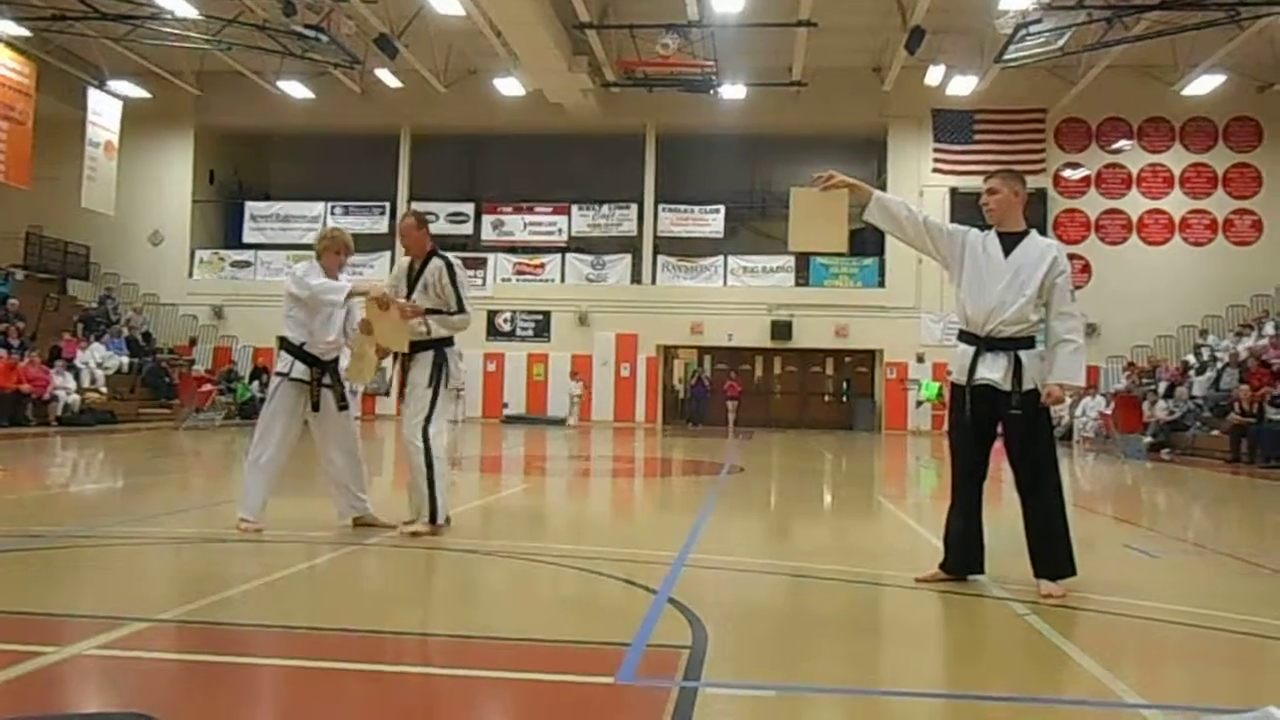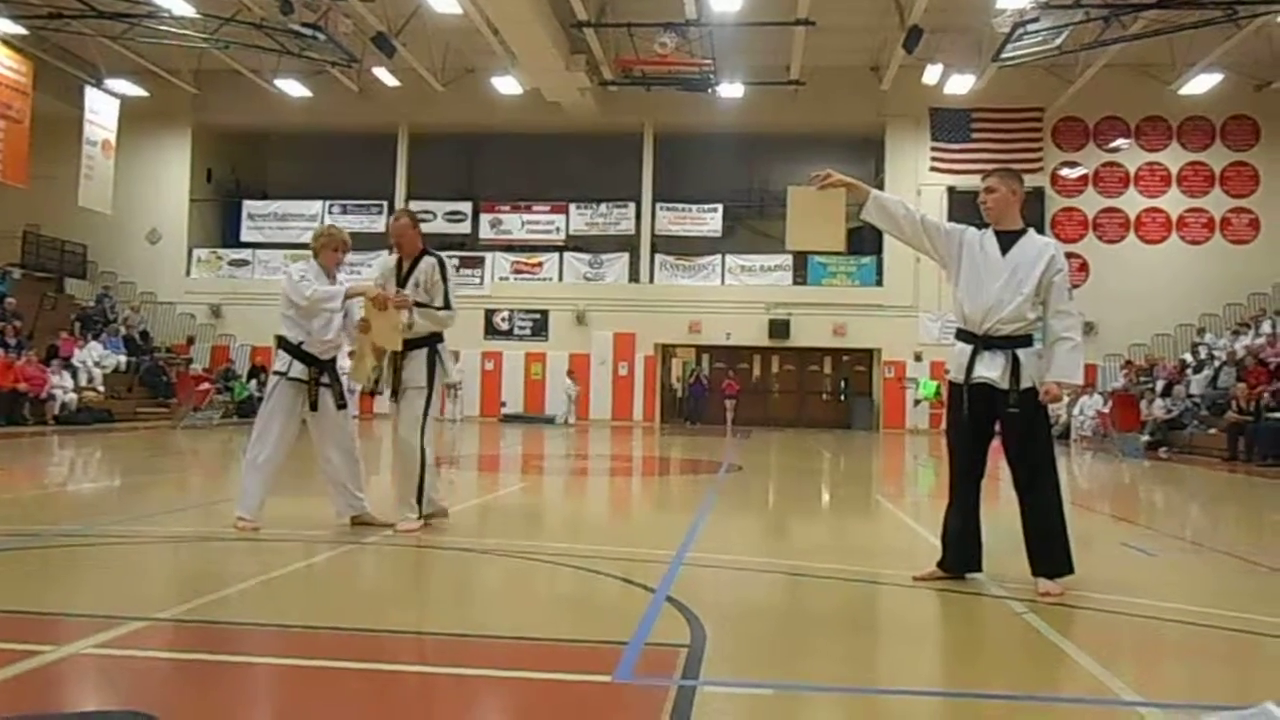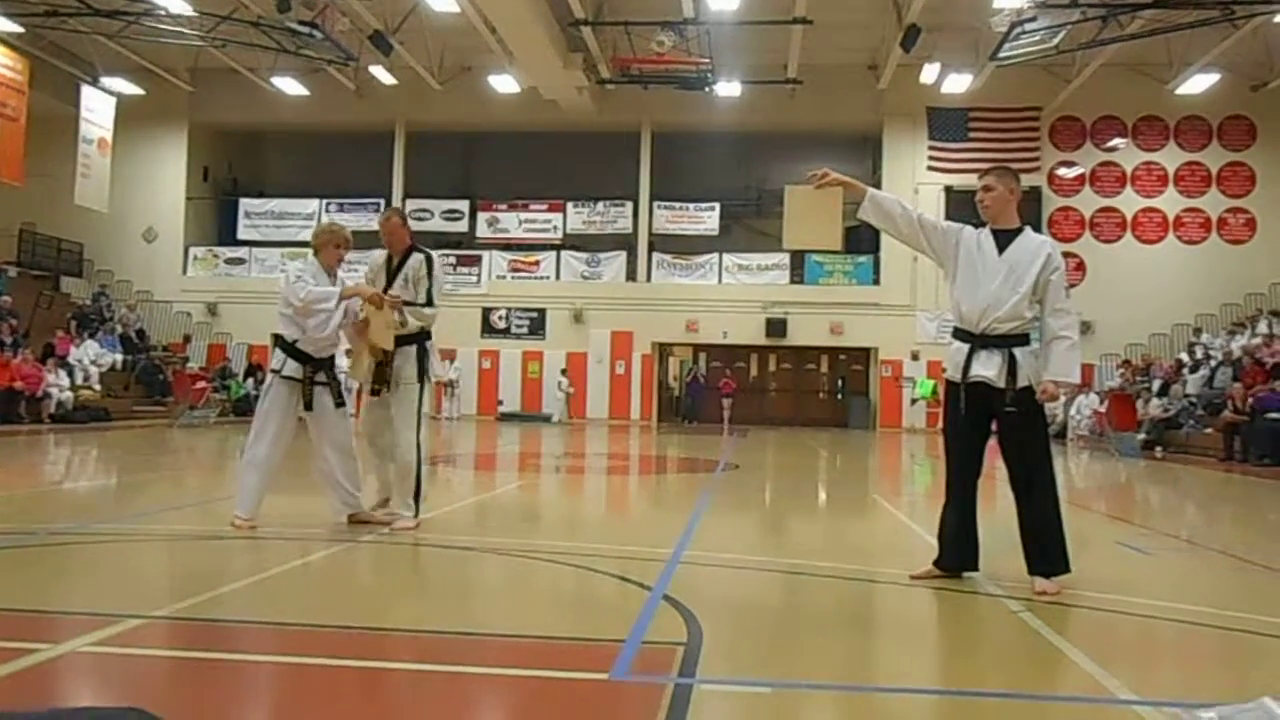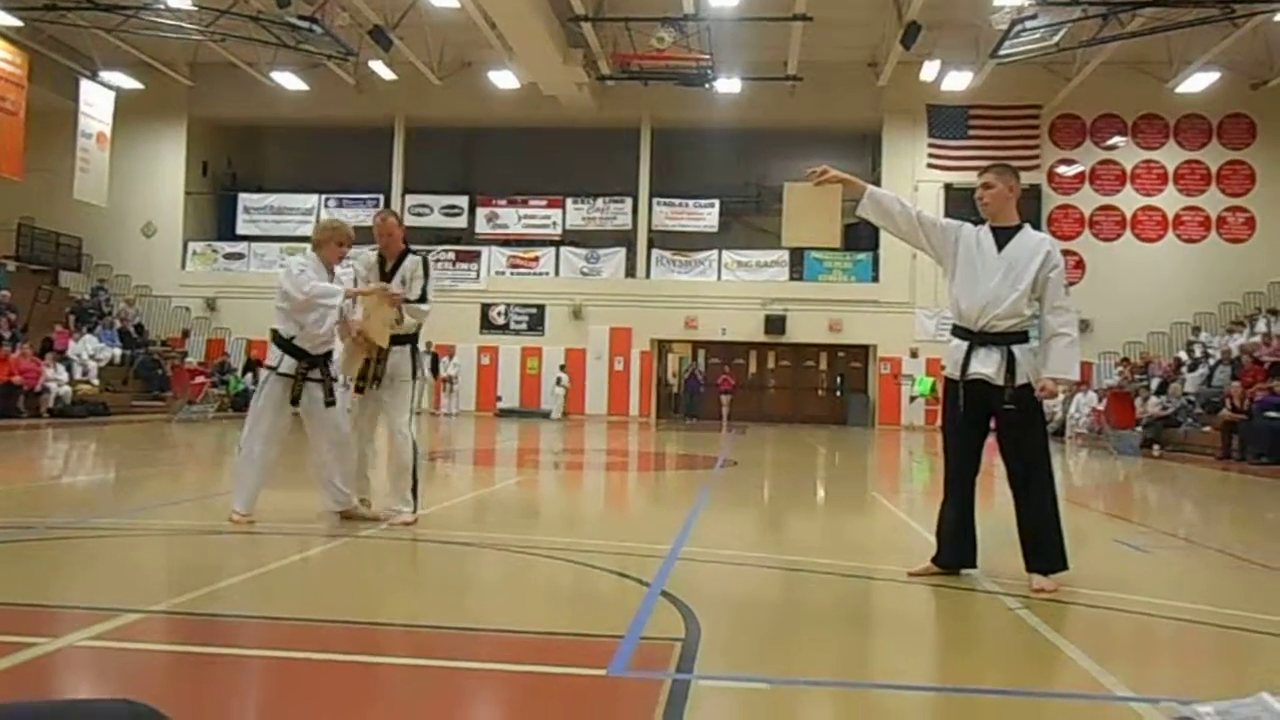
dt=0.2s
person 1, frame 1
left shoulder: (1048, 253)
right shoulder: (965, 243)
left elbow: (1065, 321)
right elbow: (910, 221)
left wrist: (1060, 379)
right wrist: (854, 186)
left hip: (1022, 371)
right hip: (972, 368)
left knee: (1036, 476)
right knee: (966, 473)
left ankle: (1050, 570)
right ankle: (959, 561)
person 1, frame 2
left shoulder: (1046, 251)
right shoulder: (962, 242)
left elbow: (1062, 319)
right elbow: (908, 219)
left wrist: (1058, 377)
right wrist: (850, 185)
left hip: (1020, 370)
right hip: (970, 367)
left knee: (1034, 474)
right knee: (963, 471)
left ankle: (1047, 569)
right ankle: (957, 560)
person 1, frame 3
left shoulder: (1043, 250)
right shoulder: (959, 241)
left elbow: (1059, 318)
right elbow: (904, 218)
left wrist: (1055, 376)
right wrist: (847, 184)
left hip: (1016, 369)
right hip: (966, 366)
left knee: (1030, 473)
right knee: (960, 470)
left ankle: (1044, 568)
right ankle: (953, 558)
person 1, frame 4
left shoulder: (1042, 248)
right shoulder: (959, 238)
left elbow: (1058, 315)
right elbow: (903, 216)
left wrist: (1054, 374)
right wrist: (846, 181)
left hip: (1015, 366)
right hip: (965, 363)
left knee: (1028, 471)
right knee: (958, 468)
left ankle: (1042, 565)
right ankle: (951, 555)
person 2, frame 1
left shoulder: (445, 267)
right shoulder: (402, 269)
left elbow: (462, 318)
right elbow: (387, 308)
left wrist: (423, 313)
right wrist: (386, 308)
left hip: (434, 361)
right hip: (412, 360)
left knee: (420, 435)
right knee: (416, 436)
left ankle: (433, 514)
right ankle: (428, 510)
person 2, frame 2
left shoulder: (436, 265)
right shoulder: (387, 267)
left elbow: (446, 315)
right elbow: (377, 305)
left wrist: (411, 307)
right wrist: (377, 311)
left hip: (424, 358)
right hip: (397, 359)
left knee: (413, 437)
right knee: (405, 438)
left ankle: (415, 510)
right ankle: (429, 503)
person 2, frame 3
left shoulder: (423, 261)
right shoulder: (378, 263)
left elbow: (428, 311)
left wrist: (400, 307)
left hip: (411, 355)
right hip: (383, 354)
left knee: (406, 435)
right knee: (374, 428)
left ankle: (408, 510)
right ankle: (389, 490)
person 2, frame 4
left shoulder: (417, 263)
right shoulder: (365, 262)
left elbow: (422, 308)
left wrist: (399, 306)
left hip: (401, 354)
right hip: (367, 353)
left knee: (400, 429)
right knee: (359, 427)
left ankle: (405, 506)
right ankle: (358, 496)
person 3, frame 1
left shoulder: (342, 289)
right shoulder: (301, 273)
left elbow: (348, 334)
right elbow: (318, 290)
left wrist: (367, 330)
right wrist: (364, 288)
left hip: (326, 374)
right hip: (296, 369)
left knee: (343, 444)
right knee: (272, 442)
left ankle: (359, 511)
right ankle: (249, 513)
person 3, frame 2
left shoulder: (341, 288)
right shoulder: (298, 273)
left elbow: (351, 327)
right elbow: (312, 296)
left wrist: (367, 328)
right wrist: (359, 290)
left hip: (324, 373)
right hip: (293, 368)
left knee: (341, 443)
right knee: (270, 442)
left ankle: (357, 510)
right ankle: (247, 512)
person 3, frame 3
left shoulder: (340, 285)
right shoulder: (298, 272)
left elbow: (350, 323)
right elbow: (306, 298)
right wrist: (354, 291)
left hip: (322, 372)
right hip: (291, 366)
left knee: (338, 441)
right knee: (267, 441)
left ankle: (354, 508)
right ankle: (244, 511)
person 3, frame 4
left shoulder: (331, 278)
right shoulder: (297, 266)
left elbow: (334, 318)
right elbow: (310, 293)
left wrist: (352, 330)
right wrist: (358, 290)
left hip: (316, 367)
right hip: (285, 362)
left knee: (333, 432)
right knee: (262, 435)
left ankle: (345, 502)
right ankle: (241, 505)
